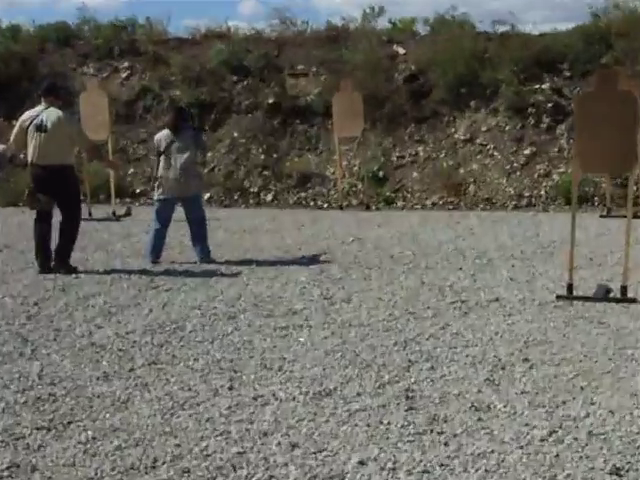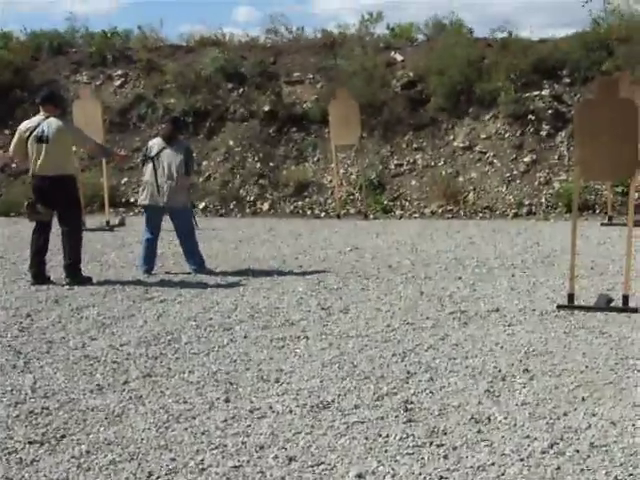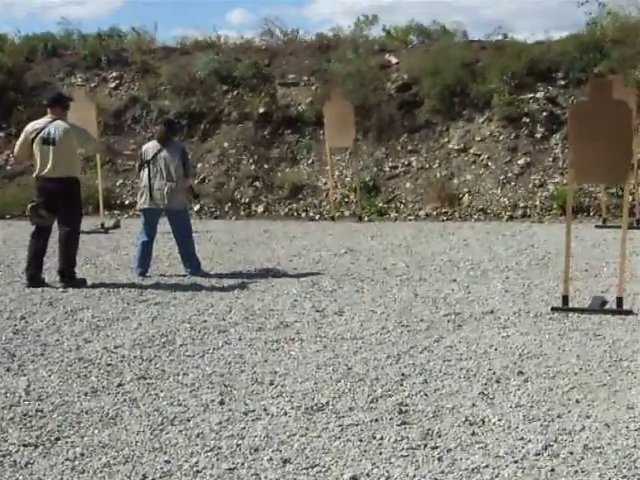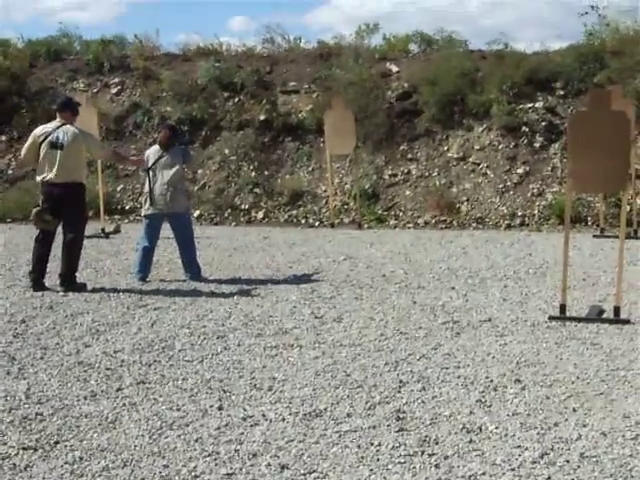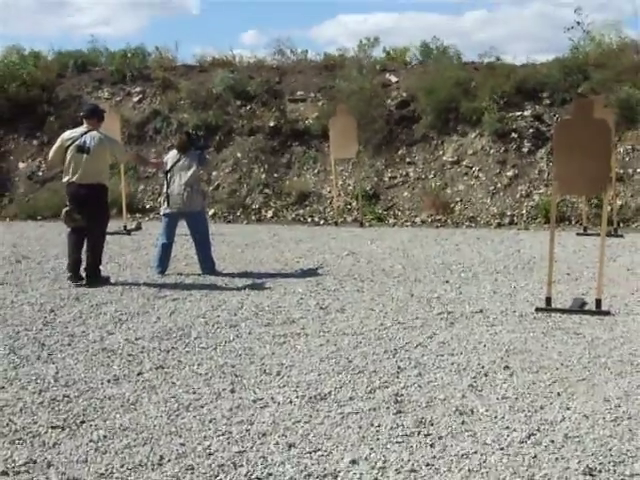
dt=0.5s
person 1, frame 1
left shoulder: (27, 117)
right shoulder: (64, 118)
left elbow: (14, 146)
right elbow: (86, 145)
right wrist: (106, 161)
left hip: (38, 171)
right hip: (61, 171)
left knee: (43, 216)
right knee: (71, 215)
left ankle: (43, 262)
right ankle: (61, 259)
person 1, frame 2
left shoulder: (25, 127)
right shoulder: (64, 127)
left elbow: (15, 155)
right elbow: (92, 146)
right wrist: (115, 155)
left hip: (39, 182)
right hip: (63, 181)
left knee: (41, 228)
right knee: (71, 227)
left ankle: (37, 274)
right ankle: (73, 273)
person 1, frame 3
left shoulder: (32, 128)
right shoulder: (70, 129)
left elbow: (19, 156)
right elbow: (99, 147)
right wrist: (122, 154)
left hip: (43, 183)
right hip: (66, 184)
left knee: (41, 229)
right knee: (69, 229)
left ankle: (33, 275)
right ankle: (67, 276)
person 1, frame 4
left shoulder: (40, 132)
right shoulder: (79, 135)
left elbow: (25, 159)
right elbow: (108, 153)
right wrist: (130, 161)
left hip: (48, 188)
right hip: (72, 189)
left knee: (45, 234)
right knee: (72, 234)
left ankle: (36, 279)
right ankle: (67, 280)
person 1, frame 5
left shoulder: (67, 136)
right shoulder: (105, 140)
left elbow: (52, 161)
right elbow: (131, 157)
right wrist: (150, 163)
left hip: (73, 187)
right hip: (96, 189)
left knee: (76, 230)
right knee: (96, 232)
left ankle: (74, 270)
right ankle: (93, 274)
person 2, frame 1
left shoulder: (159, 137)
right shoulder: (192, 134)
left elbow: (158, 159)
right elbow: (203, 149)
left hip: (166, 186)
right hip: (189, 185)
left knee: (160, 223)
right knee: (197, 222)
left ankle: (153, 255)
right ankle: (203, 255)
person 2, frame 2
left shoulder: (152, 144)
right shoulder: (184, 147)
left elbow: (143, 165)
right elbow: (188, 175)
right wrist: (185, 189)
left hip: (152, 194)
right hip: (176, 196)
left knee: (150, 232)
right knee: (186, 233)
left ankle: (146, 267)
right ankle: (197, 266)
person 2, frame 3
left shoulder: (146, 148)
right shoulder: (179, 148)
left elbow: (140, 172)
right elbow: (187, 174)
right wrist: (186, 187)
left hip: (151, 197)
right hip: (175, 197)
left knee: (146, 235)
right knee: (183, 235)
left ankle: (140, 269)
right ankle: (193, 268)
person 2, frame 4
left shoulder: (150, 153)
right shoulder: (181, 151)
left elbow: (148, 172)
right elbow: (191, 165)
left hip: (153, 202)
right hip: (176, 201)
left knee: (147, 240)
right knee: (185, 240)
left ankle: (141, 274)
right ankle: (193, 274)
person 2, frame 5
left shoulder: (169, 156)
right shoulder: (197, 156)
left elbow: (165, 173)
right elbow: (204, 165)
left hip: (171, 202)
right hip: (192, 201)
left knee: (166, 237)
right knee: (201, 237)
left ankle: (159, 268)
right ankle: (208, 268)
